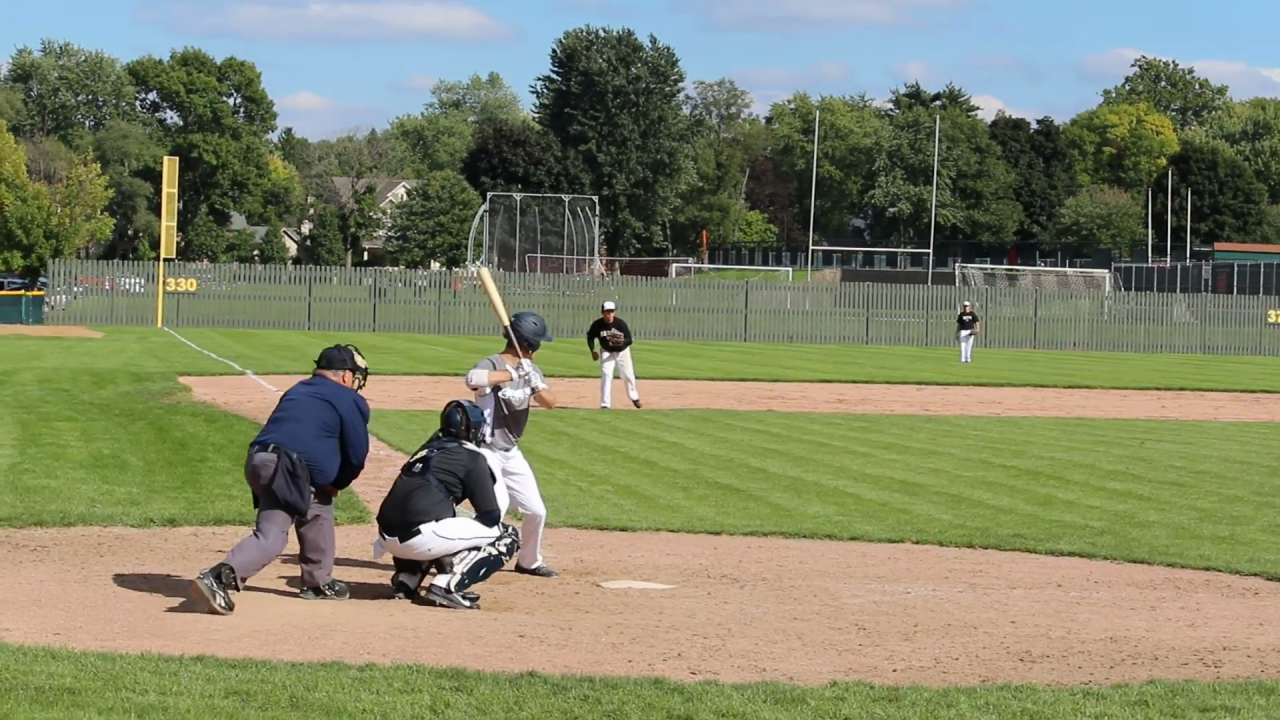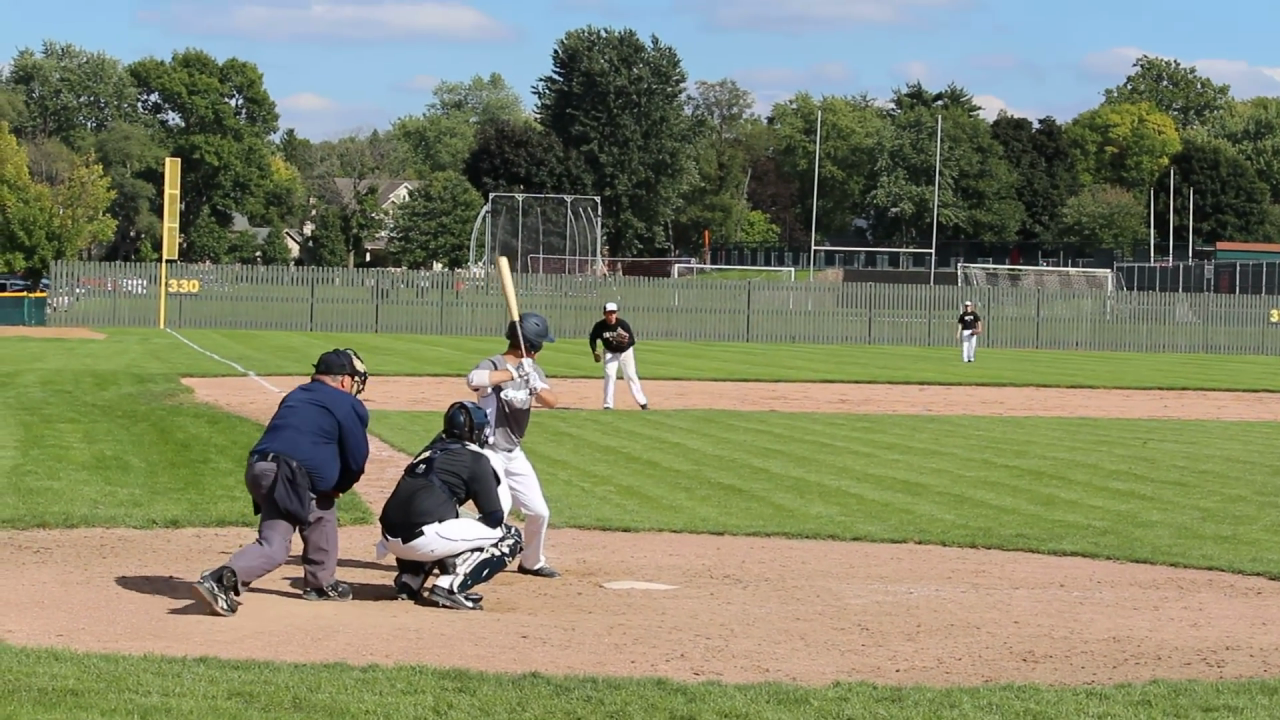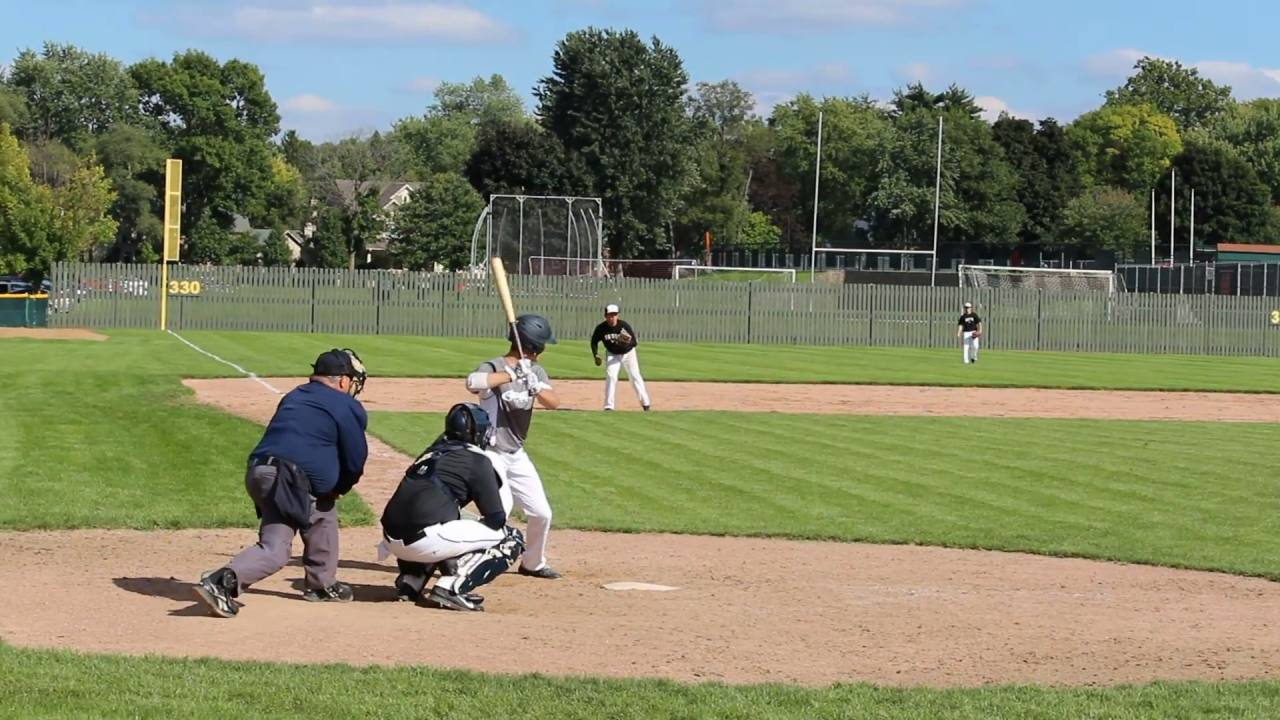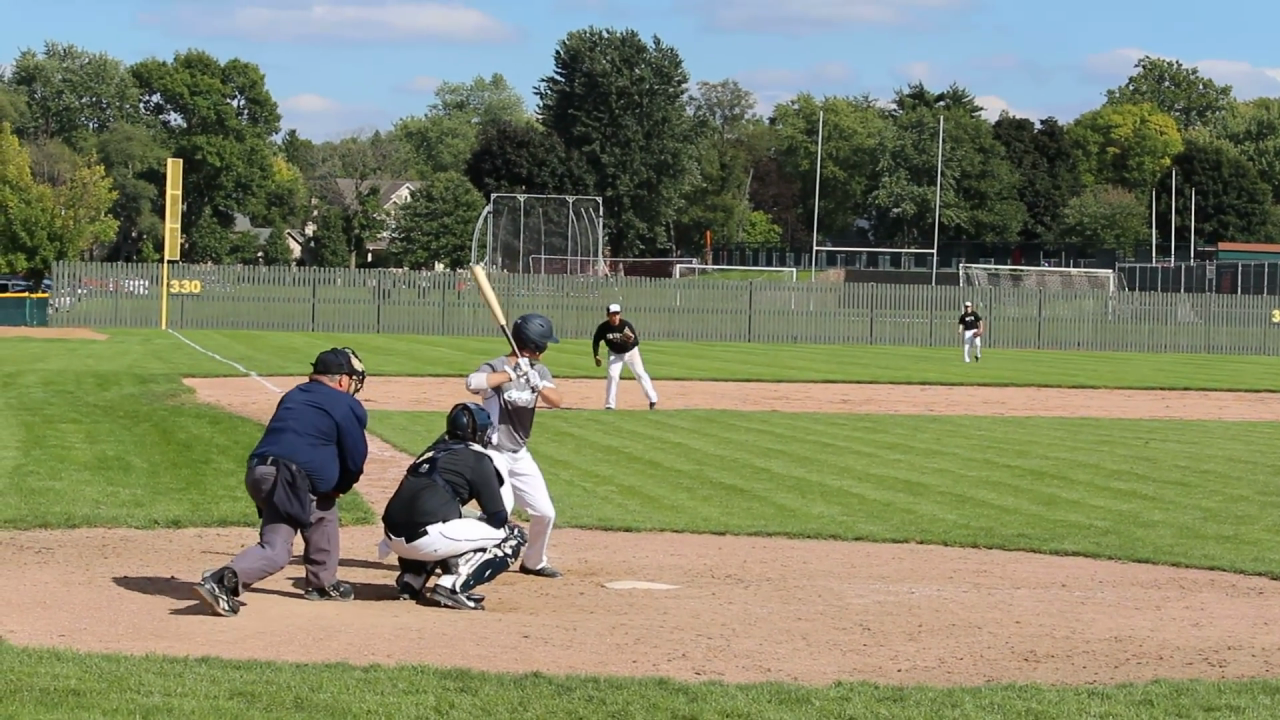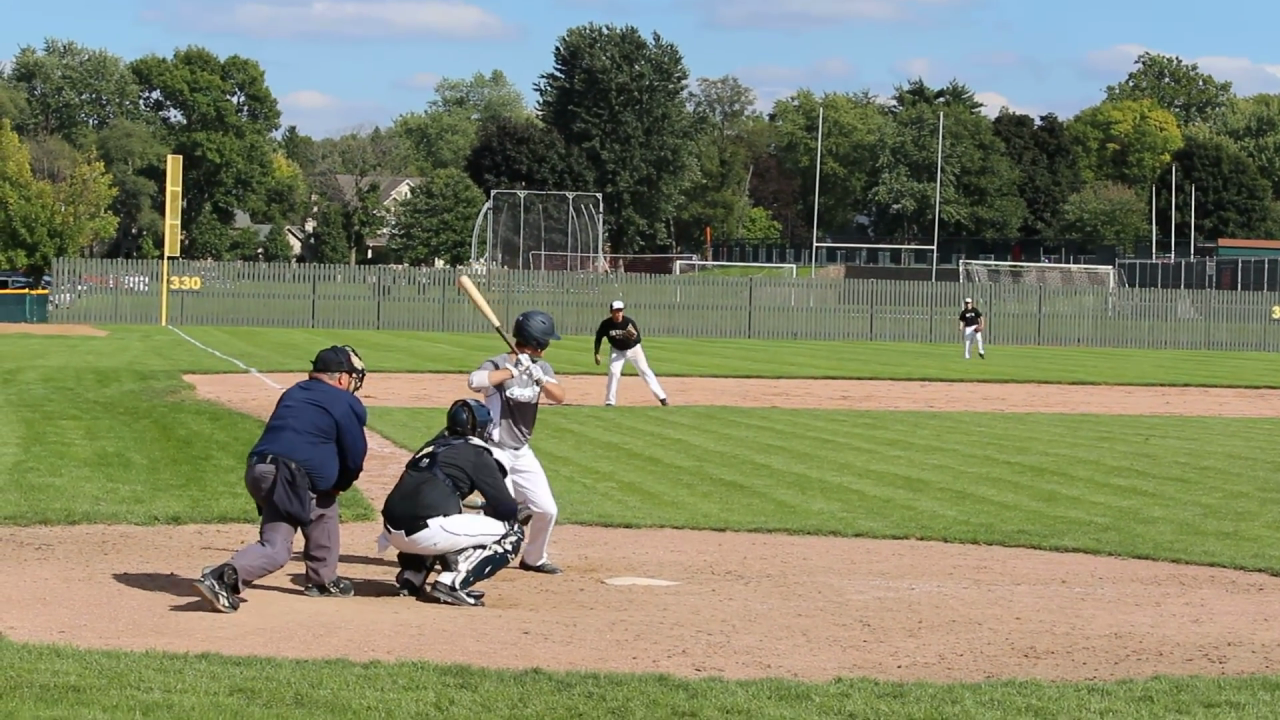
dt=0.1s
person 1, frame 1
left shoulder: (298, 390)
right shoulder: (351, 401)
right elbow: (356, 456)
left wrist: (326, 484)
right wrist: (336, 484)
left hip: (260, 460)
right hip: (286, 469)
left knee: (318, 507)
right knee: (270, 537)
left ankle: (318, 582)
right ankle: (219, 578)
person 1, frame 2
left shoulder: (296, 395)
right shoulder: (349, 406)
right elbow: (355, 461)
left wrist: (328, 487)
right wrist: (338, 487)
left hip: (261, 468)
right hip: (285, 477)
left knee: (320, 509)
right knee: (273, 545)
left ankle: (321, 583)
right ankle: (220, 581)
person 1, frame 3
left shoulder: (294, 396)
right shoulder: (348, 407)
right elbow: (354, 462)
left wrist: (328, 489)
right wrist: (338, 488)
left hip: (259, 472)
right hip: (286, 480)
left knee: (322, 509)
right knee: (274, 550)
left ankle: (322, 584)
right ankle: (221, 583)
person 1, frame 4
left shoulder: (293, 395)
right shoulder: (347, 406)
right elbow: (354, 461)
left wrist: (329, 487)
right wrist: (339, 488)
left hip: (260, 472)
right hip: (286, 480)
left knee: (323, 509)
right knee: (275, 550)
left ankle: (322, 583)
right ankle: (221, 582)
person 1, frame 5
left shoulder: (293, 393)
right shoulder: (347, 404)
right elbow: (354, 458)
left wrist: (330, 486)
right wrist: (339, 485)
left hip: (259, 470)
right hip: (287, 479)
left knee: (324, 506)
right knee: (276, 548)
left ankle: (323, 580)
right ankle: (222, 578)
person 2, frame 1
left shoulder: (532, 369)
right shoulder: (491, 363)
left elbow: (550, 402)
right elbow: (472, 379)
left wrist: (537, 386)
right wrist: (513, 373)
left hip: (512, 452)
right hip: (485, 451)
left knee: (536, 511)
left ankle: (528, 561)
person 2, frame 2
left shoulder: (533, 370)
right shoulder: (493, 364)
left elbow: (551, 402)
right elbow: (473, 380)
left wrist: (536, 387)
right wrist: (514, 372)
left hip: (514, 453)
right hip: (488, 452)
left knee: (539, 511)
left ankle: (531, 562)
person 2, frame 3
left shoulder: (536, 371)
right shoulder: (495, 367)
left elbow: (553, 403)
right elbow: (472, 382)
left wrist: (535, 387)
right wrist: (512, 374)
left hip: (517, 455)
right hip: (490, 454)
left knee: (541, 512)
left ankle: (533, 563)
person 2, frame 4
left shoulder: (539, 370)
right shoulder: (496, 366)
left elbow: (556, 401)
right elbow: (472, 383)
left wrist: (537, 385)
right wrist: (512, 373)
left hip: (520, 454)
right hip: (493, 453)
left knee: (544, 512)
left ankle: (534, 562)
person 2, frame 5
left shoulder: (537, 366)
right shoulder: (496, 365)
left elbow: (559, 397)
right elbow: (474, 382)
left wrist: (542, 379)
right wrist: (515, 370)
left hip: (522, 452)
right hip: (495, 451)
left knee: (547, 509)
left ankle: (533, 558)
person 3, frame 1
left shoulder: (427, 450)
right shoulder: (471, 457)
right elbow: (490, 516)
left hip: (390, 537)
right hip: (419, 537)
right knee: (507, 537)
left ankle: (406, 580)
right ankle: (447, 586)
person 3, frame 2
left shoulder: (431, 451)
right shoulder: (475, 459)
right elbow: (493, 517)
left hip: (393, 538)
right hip: (422, 538)
right knee: (509, 538)
left ankle: (409, 581)
right ankle: (449, 588)
person 3, frame 3
left shoulder: (432, 453)
right shoulder: (476, 461)
right elbow: (496, 519)
left hip: (394, 539)
right hip: (424, 540)
right knee: (511, 539)
left ankle: (410, 582)
right ankle: (450, 589)
person 3, frame 4
left shoulder: (433, 452)
right shoulder: (477, 459)
right elbow: (497, 517)
right wrist: (510, 529)
left hip: (395, 536)
right hip: (425, 539)
right knee: (512, 538)
left ankle: (411, 581)
right ankle: (451, 588)
person 3, frame 5
left shoulder: (431, 447)
right shoulder: (477, 453)
right elbow: (508, 510)
right wrist: (515, 516)
left hip: (395, 531)
right hip: (425, 532)
right knee: (512, 535)
left ankle: (411, 578)
right ankle: (450, 585)
